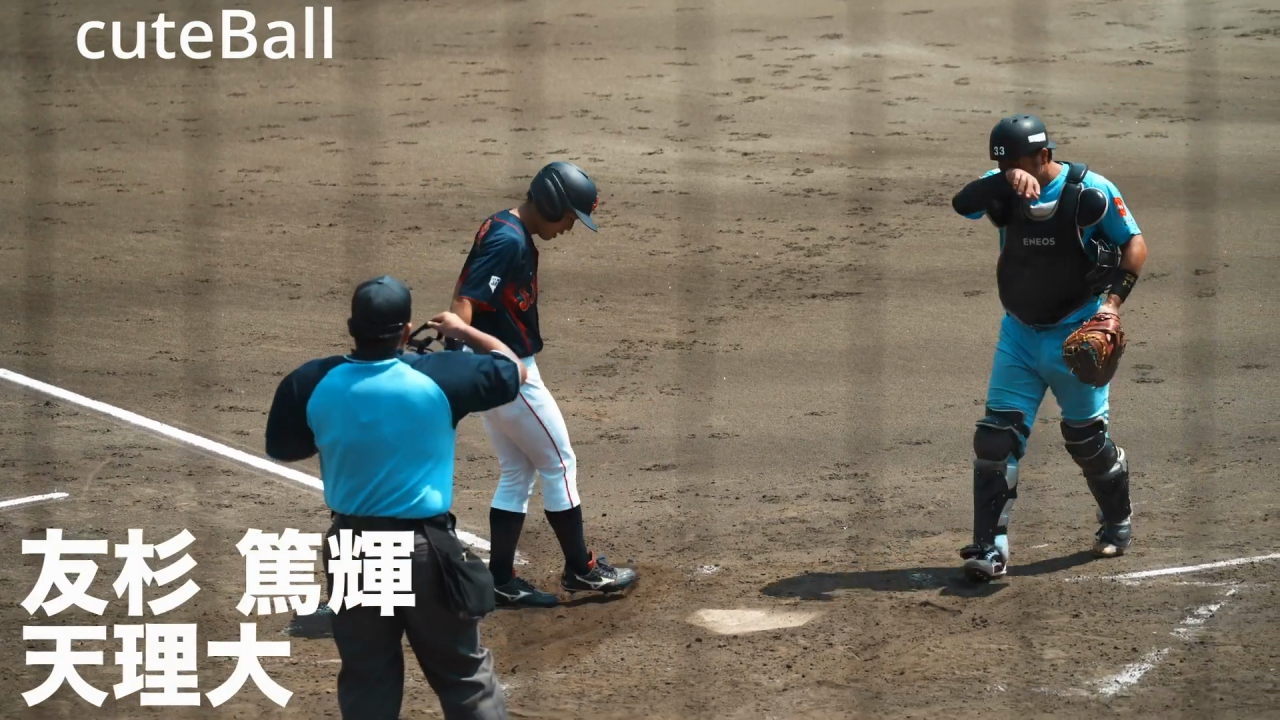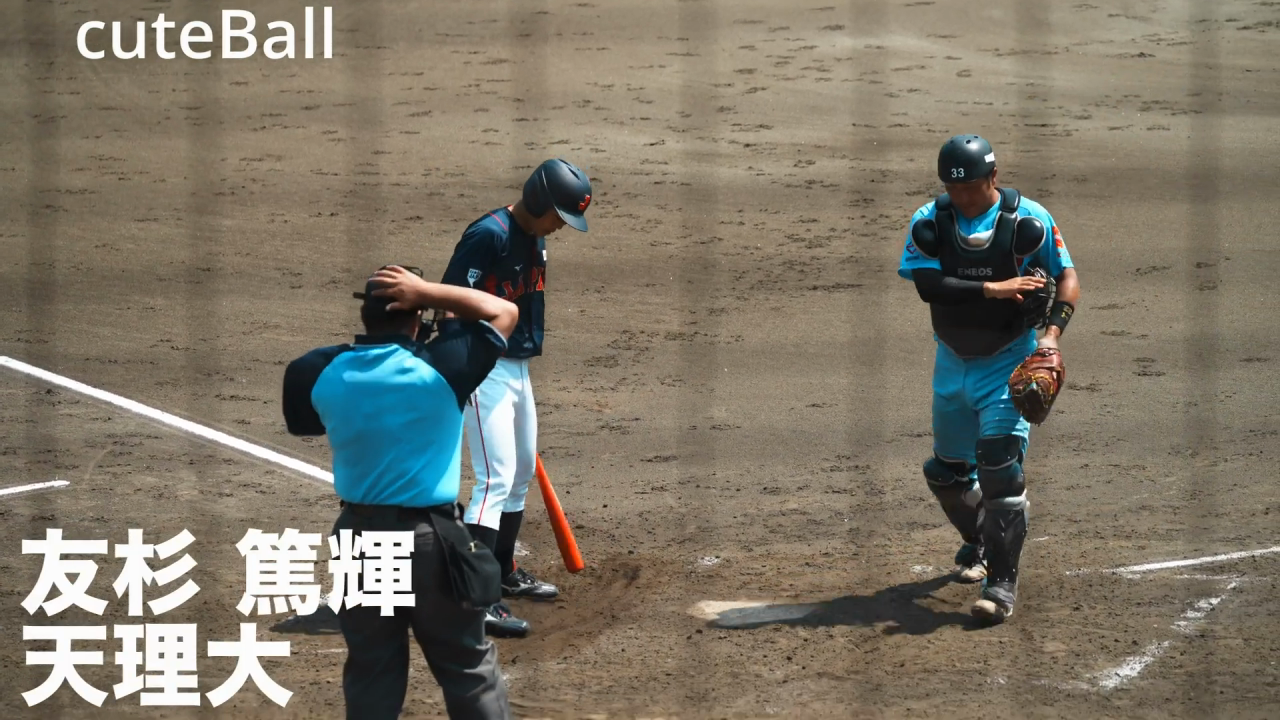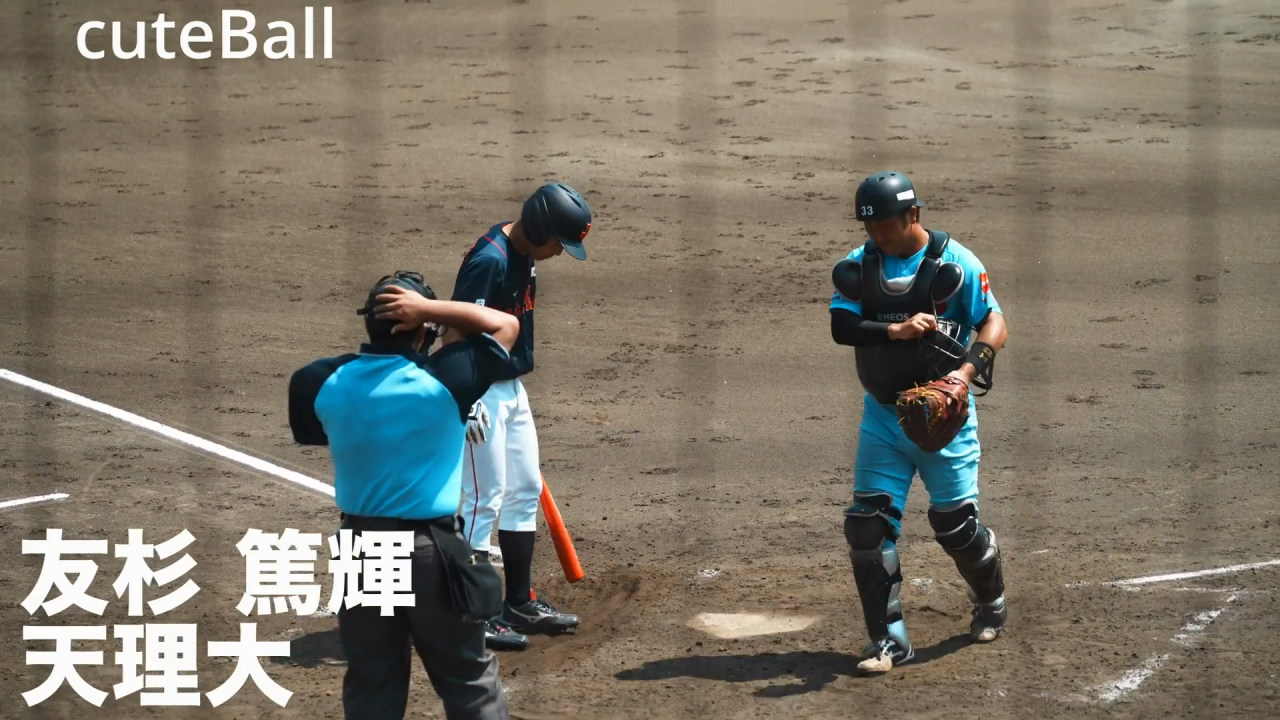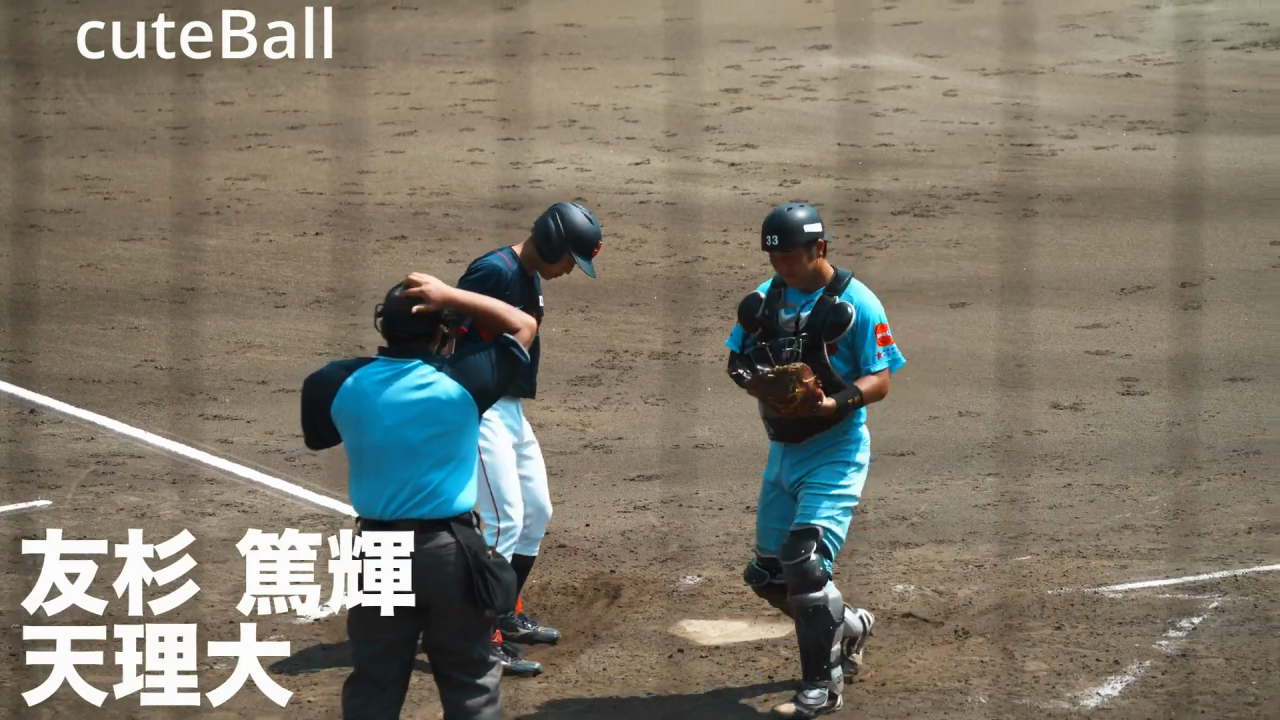
dt=0.5s
person 1, frame 1
left shoulder: (1092, 190)
right shoulder: (1000, 191)
left elbow: (1135, 245)
right elbow: (961, 204)
left wrist: (1113, 302)
right wrist: (1006, 178)
left hip: (1075, 337)
right hip: (1019, 337)
left knee: (1086, 437)
right knee: (996, 437)
left ankle: (1117, 521)
right ankle: (990, 548)
person 1, frame 2
left shoulder: (1030, 218)
right shoulder: (928, 220)
left elbow: (1066, 276)
right elbow: (924, 283)
left wrist: (1053, 333)
right wrist: (989, 289)
left hip: (1008, 364)
right hip: (952, 365)
left knee: (1001, 467)
right knee: (949, 474)
left ankle: (1001, 586)
right ankle: (978, 541)
person 1, frame 3
left shoulder: (955, 263)
right shoulder: (859, 264)
left elbow: (994, 323)
right elbow: (841, 327)
left wrist: (968, 371)
right wrist: (896, 329)
right hip: (881, 415)
left knee: (954, 523)
right knee: (868, 524)
left ankle: (991, 603)
right ankle: (890, 639)
person 1, frame 4
left shoulder: (856, 302)
right shoulder: (764, 298)
left elbow: (880, 380)
right elbow: (737, 357)
left wrist: (834, 403)
right wrist: (748, 375)
left hip: (835, 453)
right hip: (782, 453)
left knee: (806, 566)
right knee: (769, 574)
right ankle: (847, 627)
person 2, frame 1
left shoulder: (497, 227)
right shoulder: (511, 241)
left elbow: (466, 291)
right elbow: (464, 300)
left knee: (517, 473)
right knee: (558, 465)
left ankle: (502, 580)
right ankle: (582, 567)
person 2, frame 2
left shoulder: (534, 236)
right shoulder: (488, 233)
left hip: (519, 369)
right hip: (486, 372)
left knee: (521, 473)
right knee: (496, 479)
left ankle: (503, 572)
person 2, frame 3
left shoulder: (524, 252)
right shoulder: (490, 259)
left hip: (511, 385)
right hip: (483, 391)
left knee: (527, 490)
right knee: (485, 500)
left ankle: (520, 602)
person 2, frame 4
left shoulder: (531, 279)
right shoulder: (493, 269)
left hip: (512, 409)
right hip: (480, 410)
left knee: (536, 512)
right knee: (506, 521)
left ankle: (507, 616)
right ankle: (483, 640)
person 3, frame 1
left shoulder: (310, 384)
right shoulder: (444, 376)
left elbow: (284, 451)
right elbow: (515, 372)
right wrist: (462, 330)
right hip: (426, 549)
left knee: (365, 675)
right knee: (462, 671)
person 3, frame 2
left shoulder: (318, 372)
right shoulder: (440, 366)
left elbow: (302, 424)
right elbow: (504, 312)
right wrist: (426, 291)
left hip: (359, 535)
right hip: (431, 538)
left knee: (370, 664)
right knee: (466, 662)
person 3, frame 3
left shoulder: (323, 382)
right shoulder: (444, 379)
left elbow: (308, 433)
right elbow: (505, 325)
right wrist: (430, 308)
right hip: (431, 550)
left knee: (371, 680)
right knee: (467, 676)
person 3, frame 4
left shoulder: (338, 384)
right shoulder: (463, 381)
left elbow: (318, 438)
right elbow: (523, 327)
right wrist: (449, 295)
right hip: (449, 550)
left knee: (374, 679)
right knee: (469, 678)
